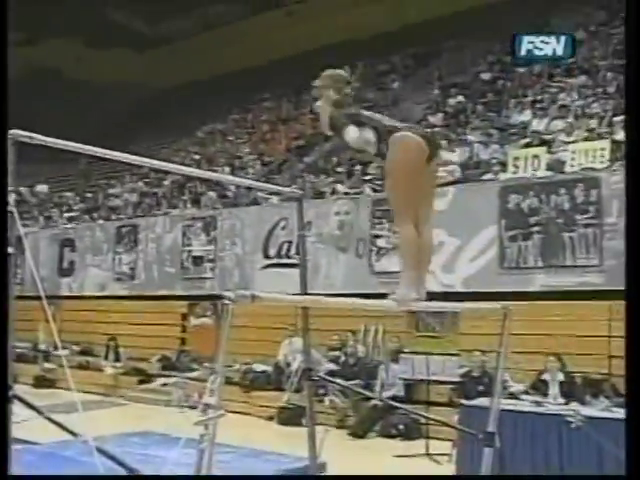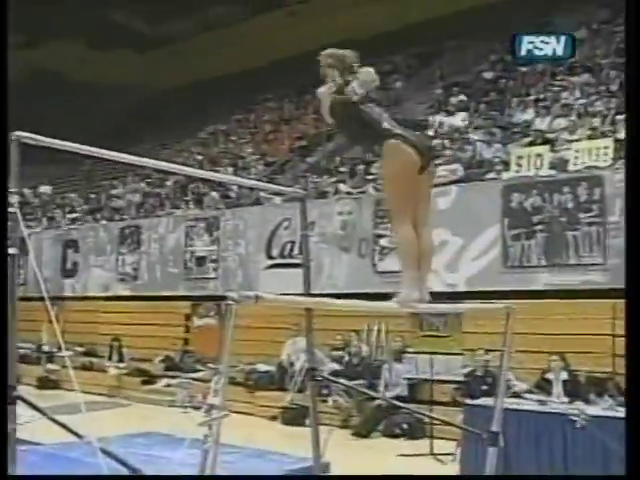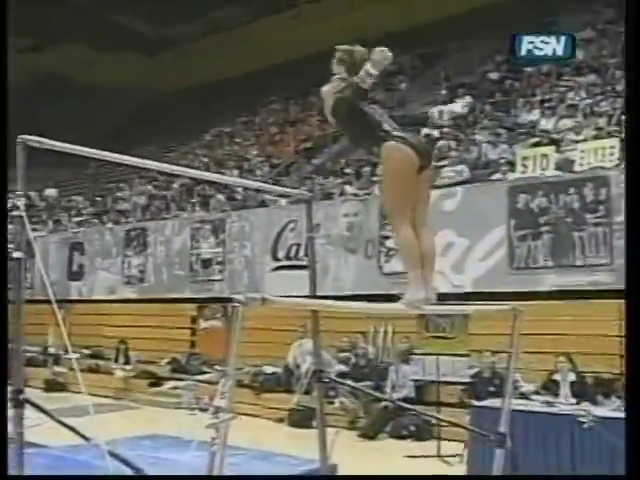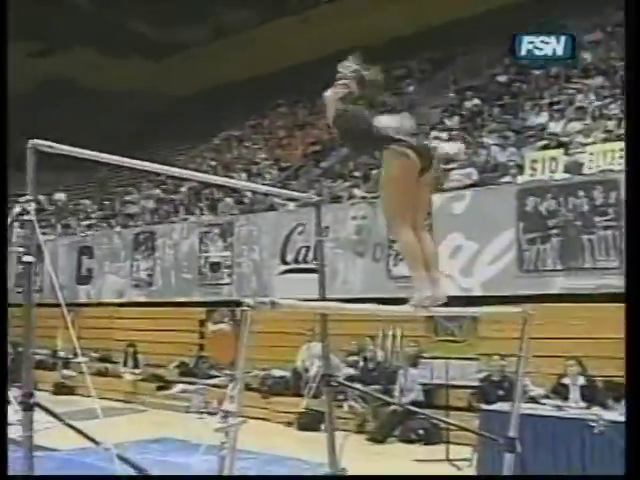
dt=0.1s
person 1, frame 1
left shoulder: (337, 117)
right shoulder: (360, 115)
left elbow: (351, 131)
left wrist: (356, 138)
left hip: (407, 144)
right hip: (425, 140)
left knee: (404, 220)
right knee: (422, 221)
left ankle: (410, 287)
right ankle: (418, 287)
person 1, frame 2
left shoulder: (339, 106)
right shoulder: (364, 107)
left elbow: (359, 90)
left wrist: (362, 81)
left hip: (400, 150)
right hip: (420, 145)
left knee: (401, 222)
right knee: (420, 224)
left ankle: (411, 288)
right ankle: (421, 287)
person 1, frame 3
left shoulder: (341, 105)
right shoulder: (364, 108)
left elbow: (360, 88)
left wrist: (374, 64)
left hip: (398, 150)
right hip: (420, 148)
left knee: (401, 222)
right knee: (420, 225)
left ankle: (417, 287)
right ankle: (427, 287)
person 1, frame 4
left shoulder: (342, 115)
right shoulder: (360, 112)
left elbow: (363, 126)
left hip: (401, 156)
right hip: (422, 153)
left knee: (400, 227)
right knee: (418, 229)
left ankle: (425, 289)
right ankle: (434, 285)
